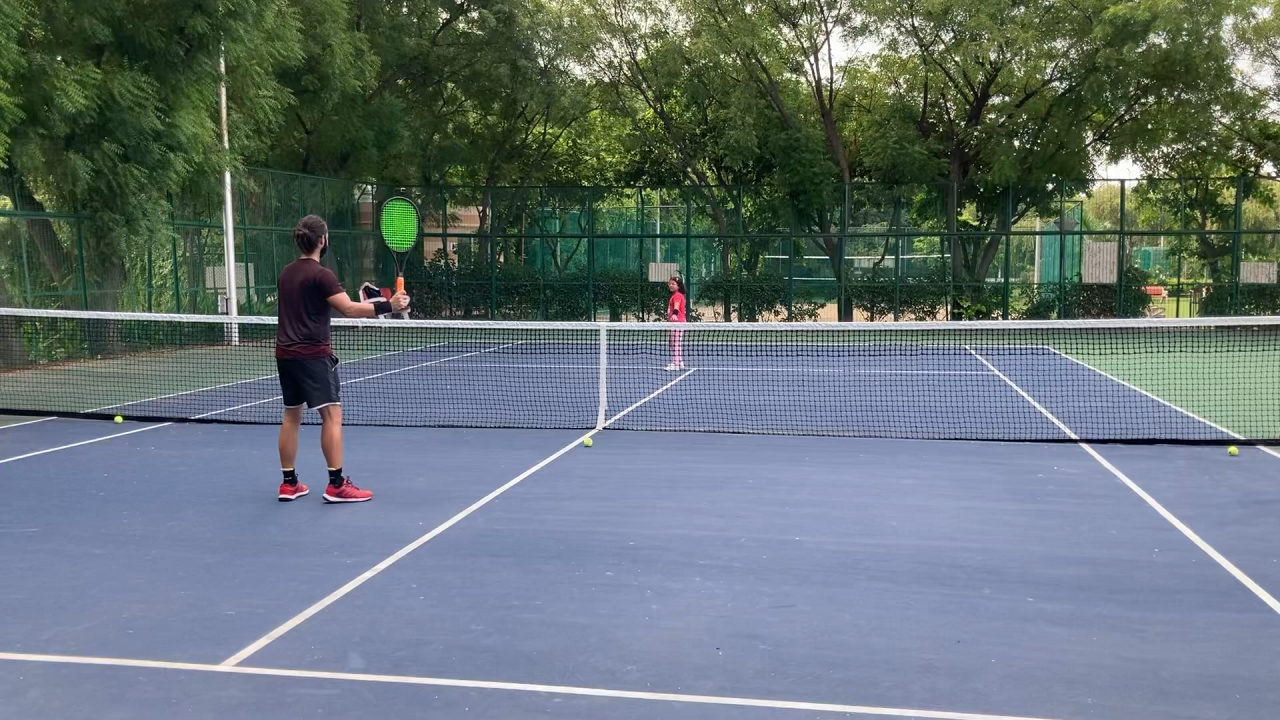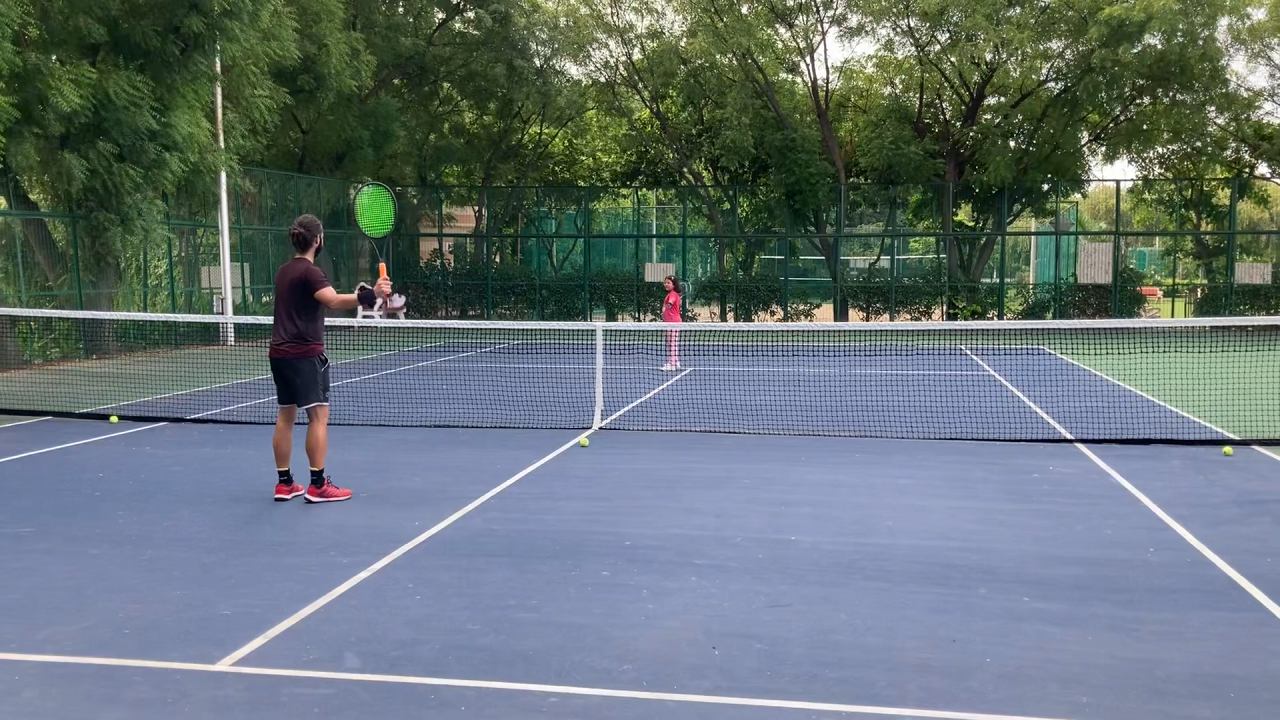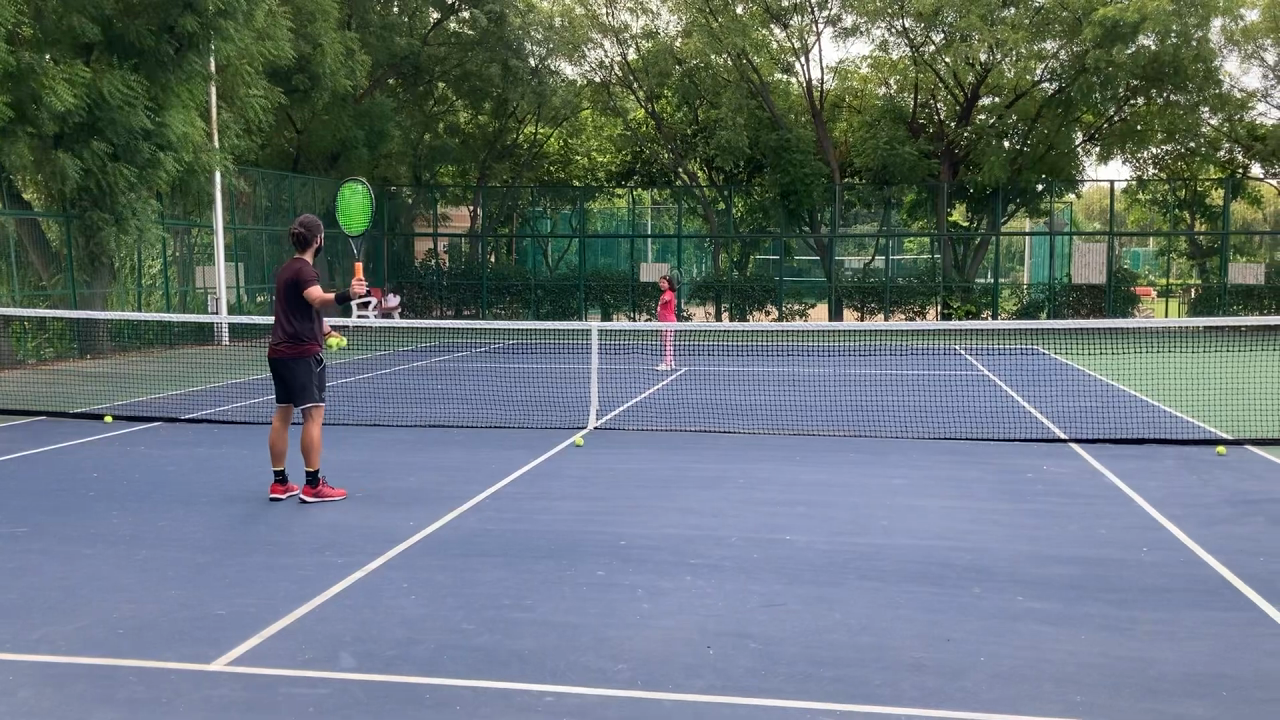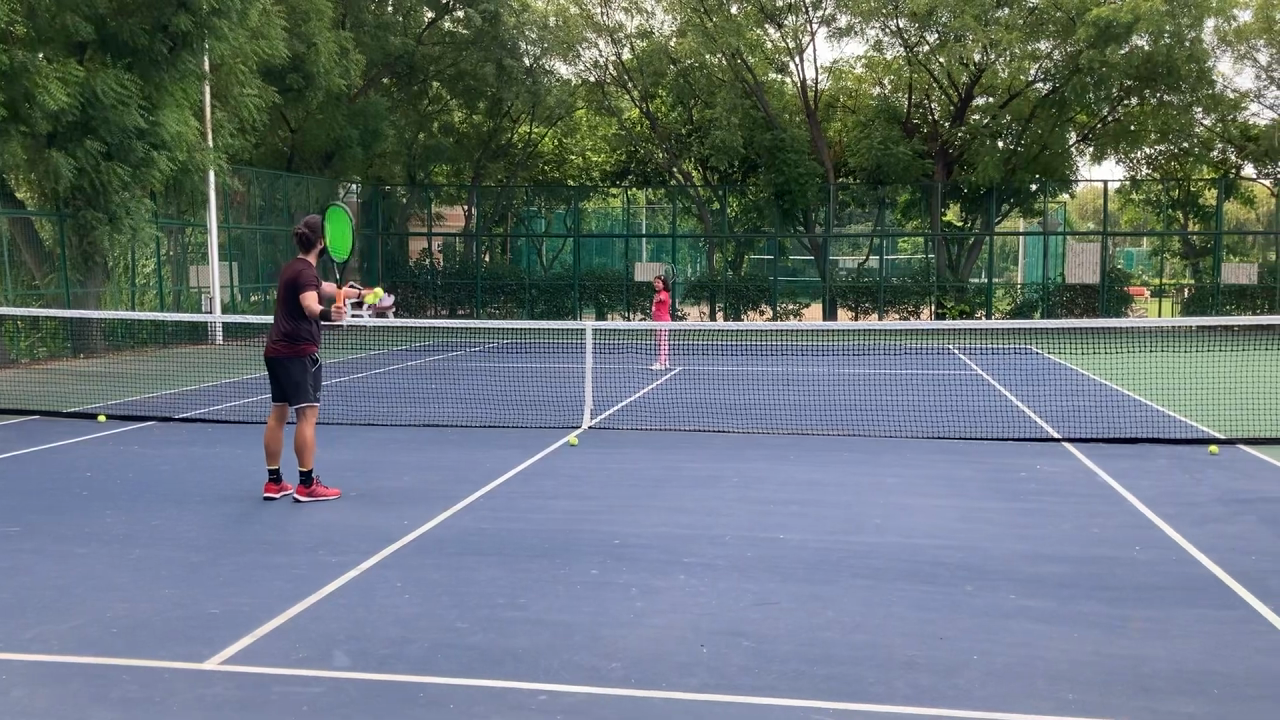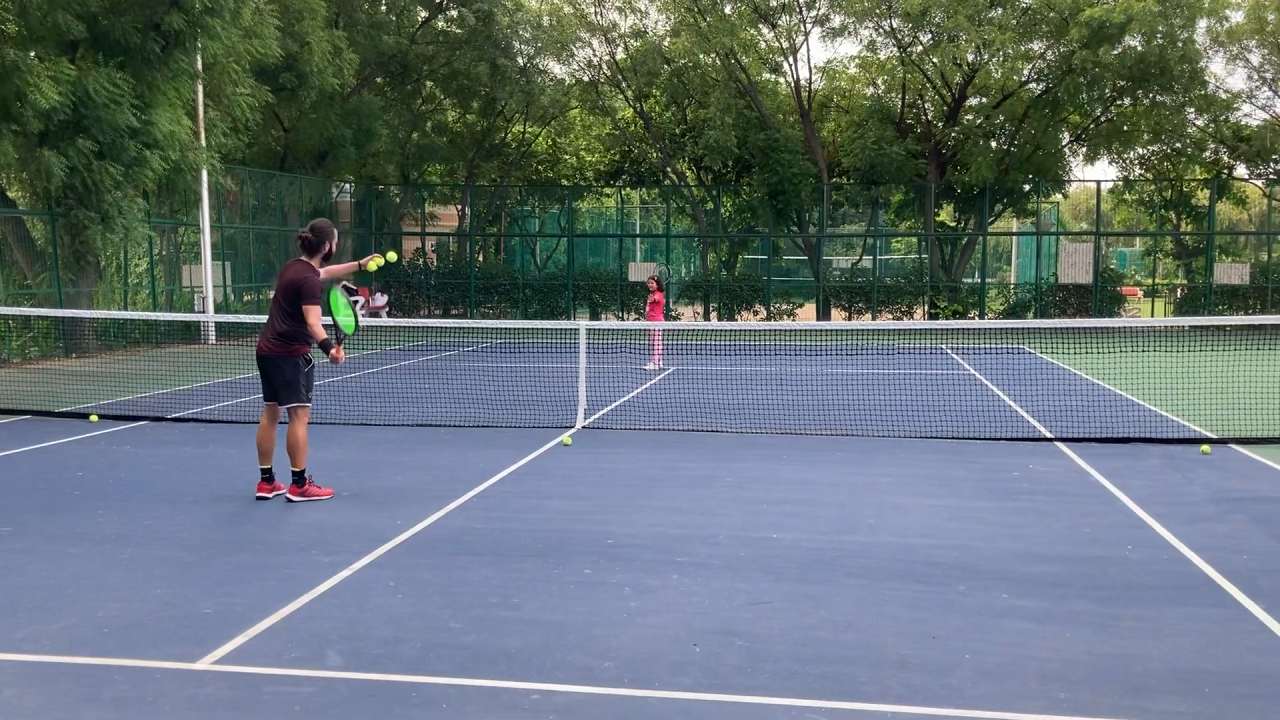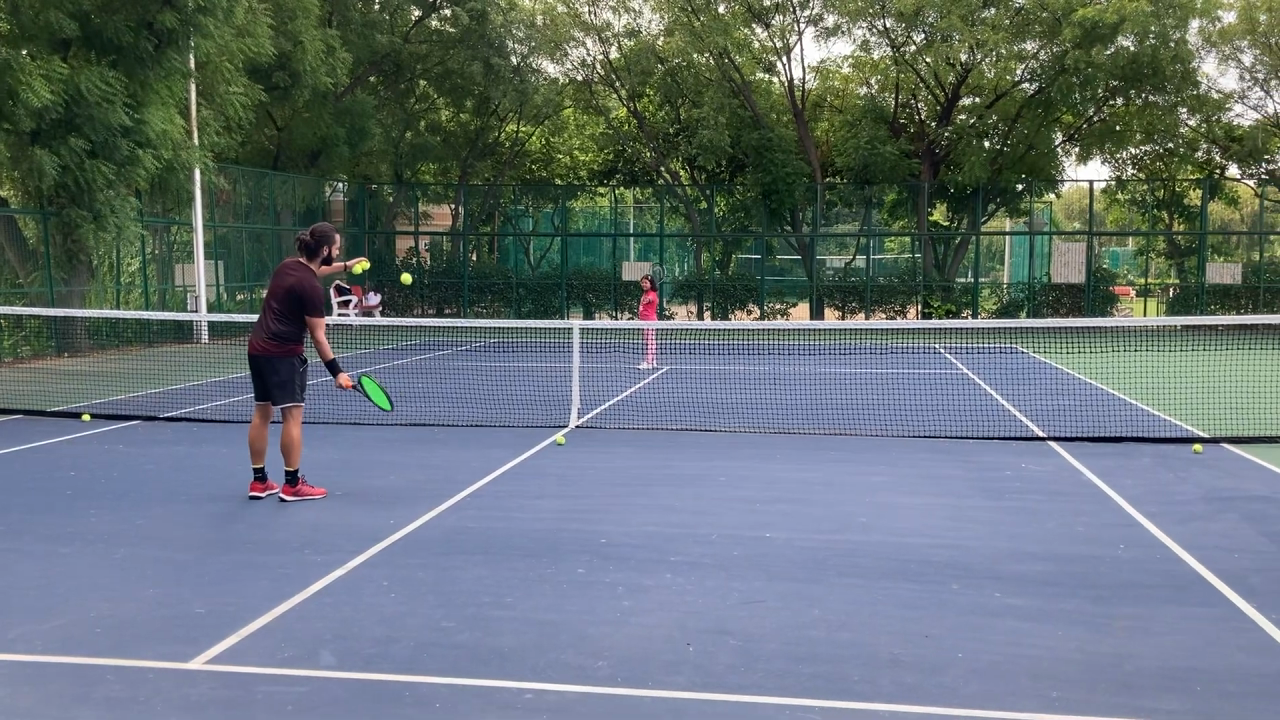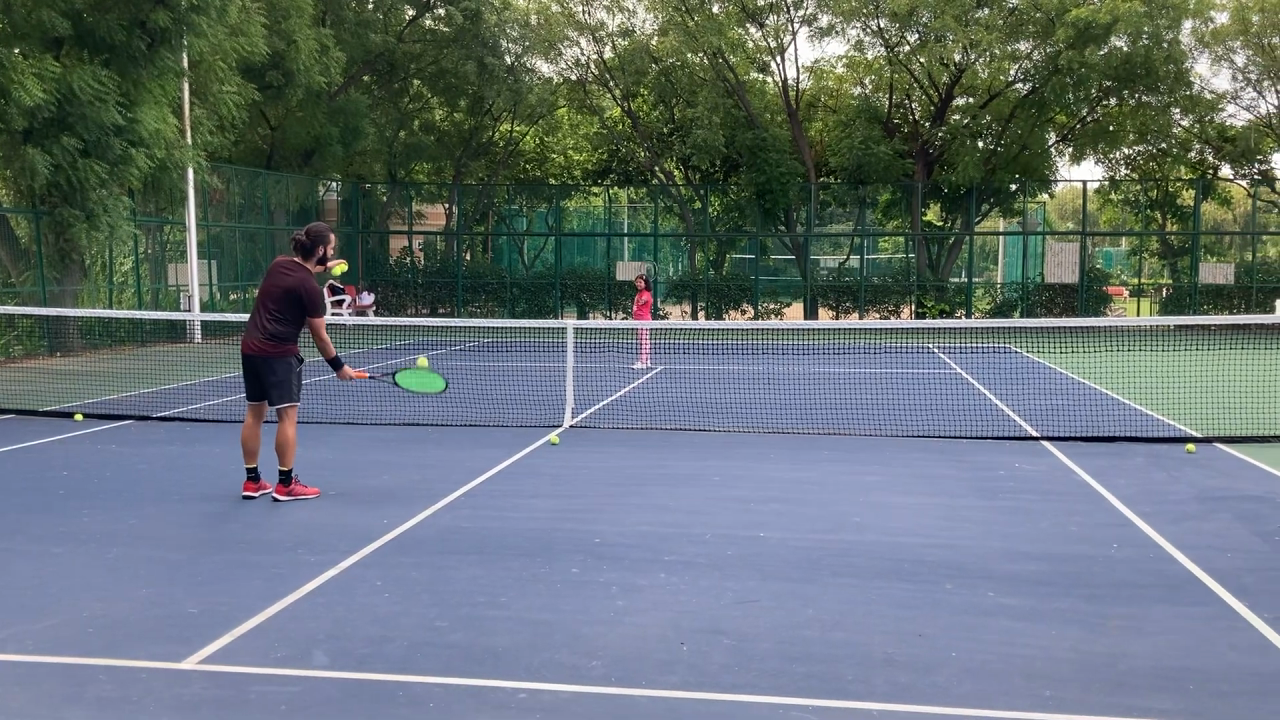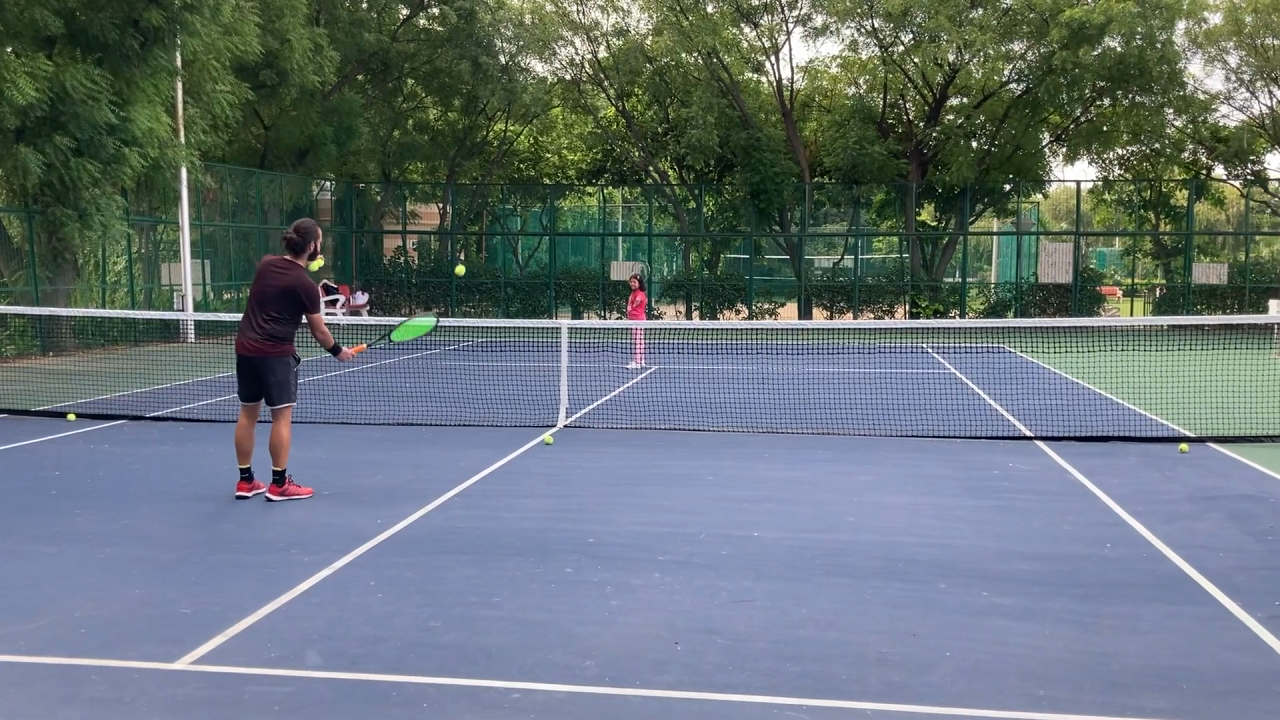
dt=0.2s
person 1, frame 1
left shoulder: (286, 273)
right shoulder: (321, 275)
right elbow: (349, 309)
right wrist: (387, 306)
left hip: (286, 353)
right hip: (313, 354)
left knee: (291, 416)
right knee: (332, 416)
left ankle: (289, 484)
right ankle: (337, 484)
person 1, frame 2
left shoulder: (284, 270)
right shoulder: (310, 272)
right elbow: (335, 302)
right wrist: (371, 295)
left hip: (280, 352)
right hip: (304, 353)
left knee: (285, 416)
right knee: (318, 416)
left ankle: (284, 483)
right ankle: (318, 485)
person 1, frame 3
left shoulder: (287, 269)
right shoulder: (304, 271)
right elbow: (319, 299)
left wrist: (321, 327)
right wrist: (347, 294)
left hip: (280, 352)
right hip: (301, 353)
left knee: (282, 416)
right knee: (313, 416)
left ankle: (279, 483)
right ankle: (313, 485)
person 1, frame 4
left shoulder: (296, 267)
right shoulder: (305, 273)
left elbow: (323, 287)
right elbow: (310, 307)
left wrist: (351, 292)
right wrist: (328, 313)
left hip: (277, 350)
right hip: (298, 353)
left knee: (278, 415)
right knee: (307, 416)
left ankle: (274, 482)
right ankle: (306, 485)
person 1, frame 5
left shoulder: (294, 266)
right shoulder: (309, 281)
left elbow: (324, 272)
right elbow: (312, 323)
left wrist: (360, 264)
right wrist: (331, 348)
left hip: (267, 349)
right hip: (290, 353)
left knee: (269, 414)
right knee: (299, 416)
left ankle: (266, 481)
right ankle: (299, 484)
person 1, frame 6
left shoulder: (287, 266)
right shoulder: (311, 288)
right elbow: (317, 336)
left wrist: (344, 266)
right wrist: (337, 371)
left hip: (258, 348)
right hip: (283, 353)
left knee: (261, 413)
right knee: (292, 416)
left ankle: (259, 481)
right ankle: (292, 484)
person 1, frame 7
left shoulder: (278, 264)
right shoulder: (310, 288)
right elbow: (320, 336)
left wrist: (323, 267)
right wrist: (339, 366)
left hip: (251, 348)
right hip: (279, 354)
left knee: (254, 414)
right knee: (287, 416)
left ankle: (252, 480)
right ankle: (286, 484)
person 1, frame 8
left shoulder: (266, 263)
right shoulder: (305, 284)
right elbow: (318, 331)
left wrist: (304, 265)
right wrist: (338, 351)
left hip: (245, 349)
right hip: (276, 354)
left knee: (247, 414)
right knee: (281, 416)
left ankle: (245, 481)
right ankle: (279, 484)
